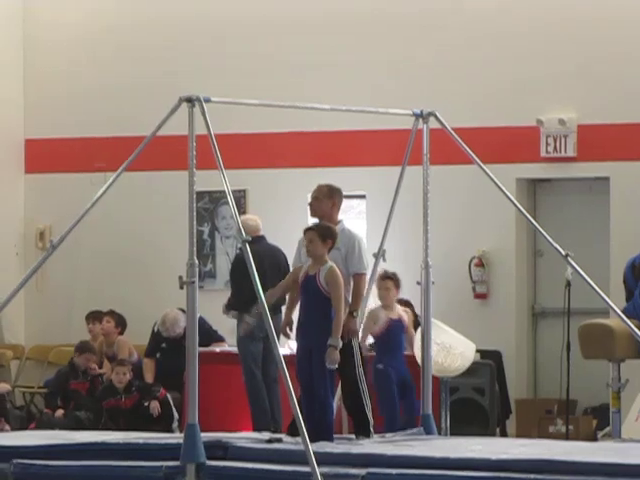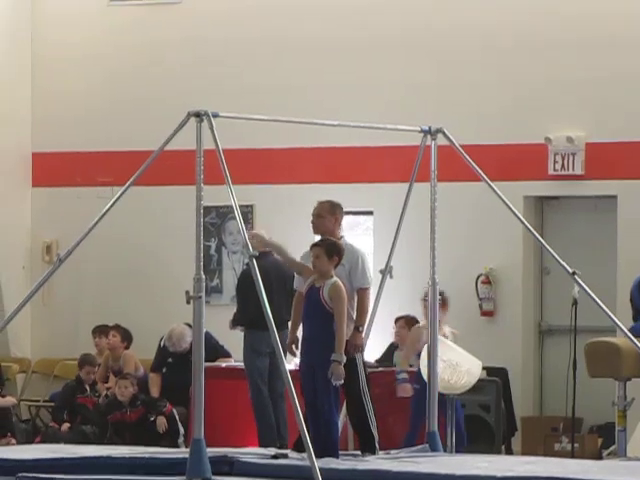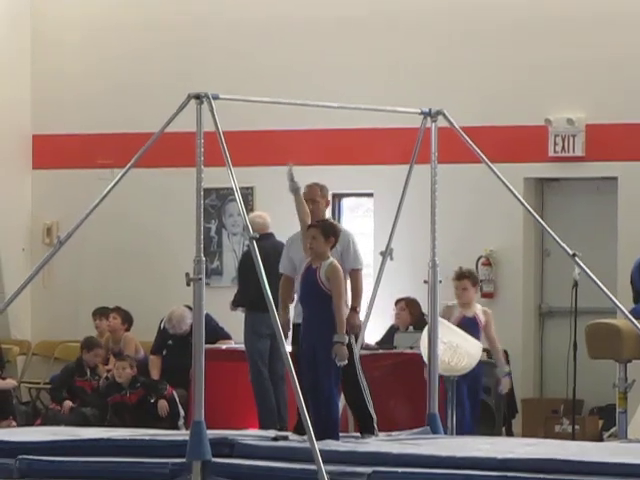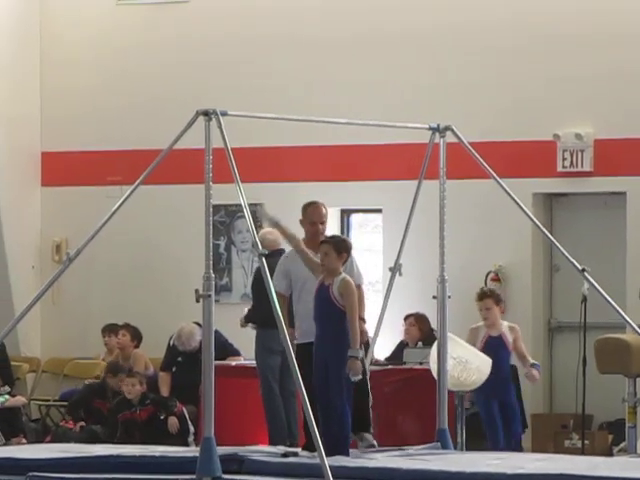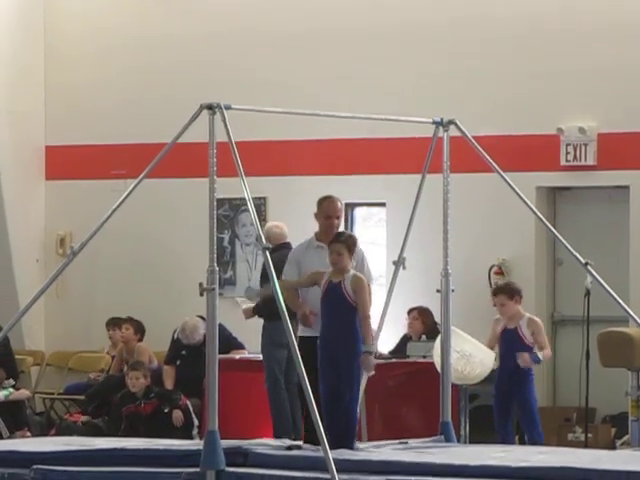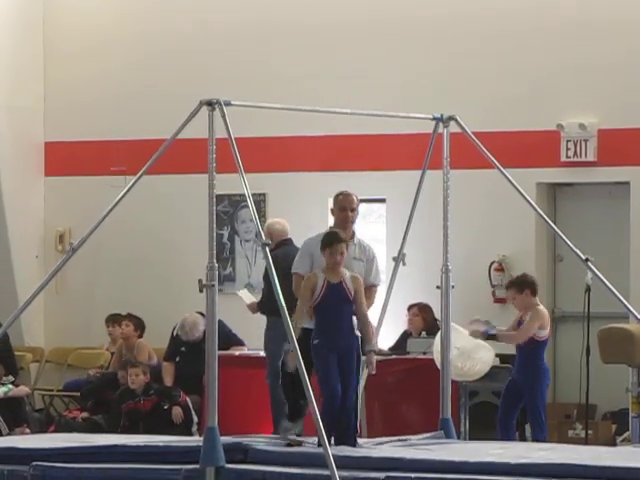
dt=0.3s
person 1, frame 1
left shoulder: (350, 239)
right shoulder: (306, 240)
left elbow: (359, 280)
left wrist: (352, 315)
right wrist: (288, 313)
left hip: (339, 322)
left knee: (351, 378)
left ankle: (364, 430)
right ankle: (300, 428)
person 1, frame 2
left shoulder: (353, 254)
right shoulder: (308, 256)
left elbow: (363, 294)
right elbow: (300, 296)
left wrist: (358, 330)
right wrist: (293, 331)
left hip: (344, 337)
left knee: (356, 394)
left ankle: (369, 446)
right ankle: (307, 444)
person 1, frame 3
left shoulder: (343, 237)
right shoulder: (294, 241)
left elbow: (355, 275)
right elbow: (287, 280)
left wrist: (354, 311)
right wrist: (283, 312)
right hip: (303, 321)
left knee: (350, 375)
left ankle: (368, 428)
right ankle: (305, 428)
person 1, frame 4
right shoulder: (289, 259)
left elbow: (357, 289)
right elbow: (281, 297)
left wrist: (360, 321)
right wrist: (285, 327)
right hip: (306, 338)
right knee: (311, 395)
right ankle: (313, 445)
person 1, frame 5
left shoulder: (354, 251)
right shoulder: (300, 251)
right elbow: (290, 288)
right wrist: (300, 310)
right hip: (310, 332)
right knee: (311, 389)
right ankle: (313, 439)
person 1, frame 6
left shoulder: (365, 251)
right shoulder: (313, 244)
left elbow: (371, 288)
right elbow: (298, 279)
right hip: (312, 324)
right knee: (292, 370)
right ankle: (295, 416)
person 2, frame 1
left shoulder: (331, 272)
right shoulder: (302, 271)
left elbow: (338, 311)
right elbow: (277, 291)
left wrist: (333, 344)
left hip: (323, 340)
right hip: (305, 338)
left knee: (323, 392)
right knee: (308, 392)
left ankle: (324, 439)
right ankle: (312, 439)
person 2, frame 2
left shoulder: (335, 288)
right shoulder: (309, 277)
left elbow: (341, 327)
right elbow: (286, 258)
left wrist: (338, 359)
right wrist: (263, 241)
left hip: (326, 355)
right hip: (308, 353)
left knee: (327, 407)
right knee: (312, 406)
left ankle: (330, 455)
right ankle: (317, 454)
person 2, frame 3
left shoulder: (333, 269)
right shoulder: (309, 260)
left elbow: (339, 308)
right elbow: (304, 222)
left wrist: (341, 340)
right wrist: (296, 192)
left hip: (327, 336)
right hip: (307, 334)
left knee: (328, 388)
right knee: (311, 388)
left ankle: (331, 437)
right ankle: (318, 435)
person 2, frame 4
left shoulder: (346, 284)
right shoulder: (320, 275)
left elbow: (353, 321)
right elbow: (301, 249)
left wrist: (355, 355)
right wrist: (279, 227)
left hip: (339, 351)
right hip: (321, 348)
left knee: (340, 402)
right knee: (323, 403)
left ankle: (341, 453)
right ankle: (327, 452)
person 2, frame 5
left shoulder: (358, 281)
right shoulder: (322, 277)
left elbow: (365, 318)
right elbow: (291, 285)
left wrist: (368, 350)
left hip: (350, 346)
right hip: (326, 345)
left knee: (348, 398)
right knee: (327, 396)
left ankle: (346, 447)
right ankle: (332, 446)
person 2, frame 6
left shoulder: (354, 281)
right shoulder: (313, 280)
left elbow: (363, 317)
right elbow: (299, 315)
left wrist: (370, 349)
left hip: (348, 344)
right hip: (322, 344)
left knee: (348, 397)
right knee: (332, 393)
left ankle: (346, 445)
right ankle: (325, 442)
person 3, frame 1
left shoulder: (243, 257)
right shoulder: (278, 253)
left elbow: (240, 294)
left wrist: (228, 307)
left hip: (251, 320)
right hip: (275, 317)
left knee: (253, 375)
right knee: (271, 374)
left ankle: (263, 425)
right ankle: (276, 425)
person 3, frame 2
left shoulder: (249, 272)
right shoulder: (286, 268)
left elbow: (245, 310)
right elbow: (294, 302)
left wrist: (235, 322)
left hip: (258, 334)
right hip: (281, 333)
left knee: (260, 391)
right knee: (278, 390)
left ankle: (269, 441)
right ankle: (282, 441)
person 3, frame 3
left shoulder: (251, 254)
right shoulder: (285, 250)
left elbow: (246, 291)
left wrist: (235, 303)
left hip: (258, 317)
left knee: (260, 373)
right knee: (278, 372)
left ankle: (269, 424)
right ankle: (282, 423)
person 3, frame 4
left shoulder: (264, 270)
left elbow: (260, 308)
left wrist: (247, 319)
left hip: (269, 334)
left knee: (271, 389)
right knee: (288, 389)
left ankle: (279, 440)
right ankle: (292, 439)
person 3, frame 5
left shoulder: (272, 262)
left elbow: (269, 301)
left wrist: (254, 311)
left hip: (276, 327)
right hip: (297, 326)
left knee: (276, 383)
right knee: (293, 382)
left ankle: (283, 435)
right ankle: (297, 433)
person 3, frame 6
left shoulder: (276, 257)
left elbow: (273, 296)
left wrist: (258, 306)
left hip: (279, 323)
left knee: (277, 378)
left ankle: (282, 430)
person 4, frame 1
left shoulder: (405, 313)
right shoulder: (375, 314)
left elbow: (412, 341)
right elbow: (362, 342)
left hip: (402, 367)
right hip: (384, 368)
left knee: (413, 414)
right knee: (393, 417)
person 4, frame 2
left shoulder: (452, 334)
right shoulder: (418, 331)
right elbow: (404, 357)
right wrist: (402, 380)
right hip: (423, 387)
left knee: (459, 434)
right knee: (413, 432)
person 4, frame 3
left shoulder: (484, 314)
right shoulder: (449, 310)
left elbow: (494, 345)
left wrist: (504, 372)
left hip: (474, 369)
left knee: (472, 418)
right knee: (462, 417)
person 4, frame 4
left shoulder: (512, 330)
right shoulder: (475, 331)
left elbow: (523, 357)
left wrist: (533, 367)
left hip: (506, 388)
right hip: (484, 390)
left knee: (514, 436)
right knee: (496, 438)
person 4, frame 5
left shoulder: (532, 322)
right shoulder: (498, 322)
left elbow: (547, 350)
right elbow: (490, 347)
left wrist: (534, 357)
left hip: (523, 380)
right hip: (502, 380)
left knee: (532, 429)
right knee: (503, 429)
person 4, frame 6
left shoulder: (539, 312)
right shoulder: (524, 313)
left elbow: (519, 338)
right elbow: (508, 335)
left wrist: (488, 333)
right wrist: (487, 328)
left hip: (535, 374)
right hip: (519, 373)
left knee: (536, 424)
right knee: (504, 421)
